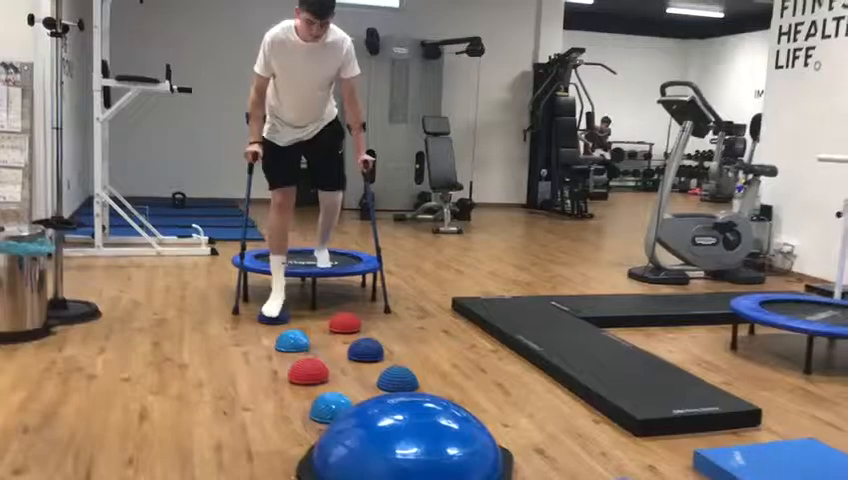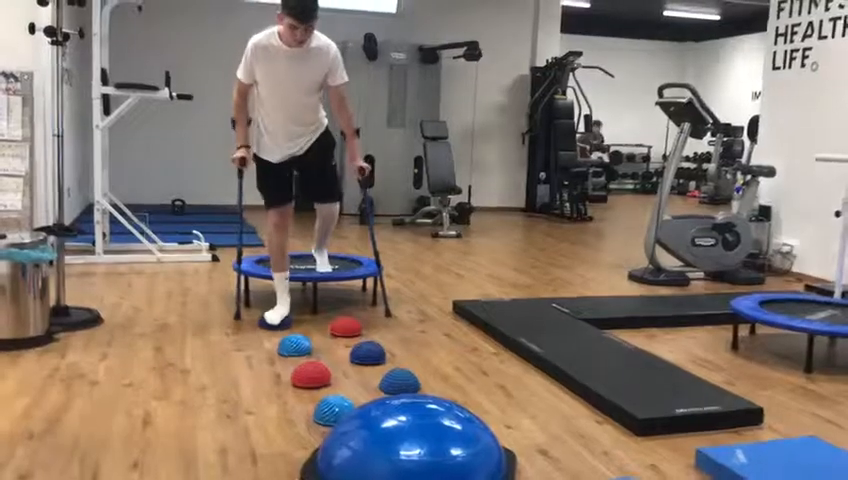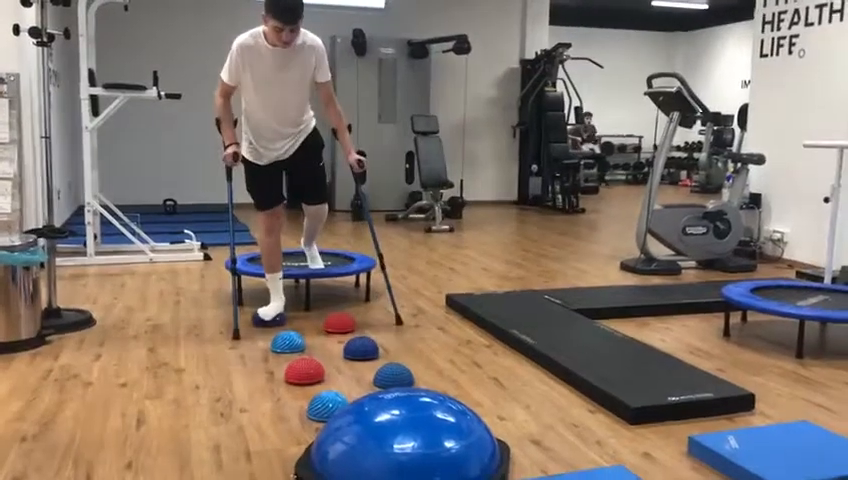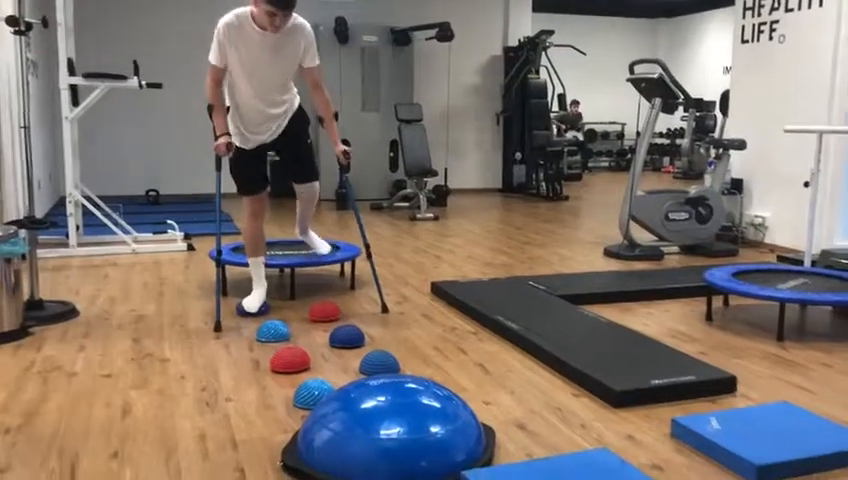
dt=0.4s
person 1, frame 1
left shoulder: (342, 43)
right shoulder: (275, 39)
left elbow: (350, 98)
right elbow: (258, 92)
left wrist: (360, 149)
right wrist: (254, 139)
left hip: (323, 127)
right hip: (280, 130)
left knee: (332, 197)
right knee: (281, 201)
left ankle: (322, 248)
right ankle: (278, 289)
person 1, frame 2
left shoulder: (327, 50)
right shoulder: (258, 46)
left elbow: (340, 105)
right elbow: (241, 96)
left wrist: (354, 155)
right wrist: (242, 144)
left hip: (314, 139)
right hip: (271, 146)
left knee: (329, 207)
right knee: (279, 218)
left ankle: (320, 250)
right ankle: (282, 300)
person 1, frame 3
left shoulder: (313, 47)
right shoulder: (244, 47)
left elbow: (329, 101)
right elbow: (223, 96)
left wrist: (349, 150)
right wrist: (231, 142)
left hip: (303, 138)
right hip: (258, 148)
left knee: (318, 207)
right knee: (270, 220)
left ankle: (309, 245)
right ankle: (276, 299)
person 1, frame 4
left shoulder: (302, 31)
right shoulder: (230, 27)
left elbow: (316, 87)
right elbow: (214, 82)
left wrist: (336, 140)
right wrist: (221, 131)
left hip: (288, 117)
right hip: (243, 129)
left knee: (309, 186)
right knee: (254, 205)
left ankle: (304, 230)
right ankle: (259, 285)
